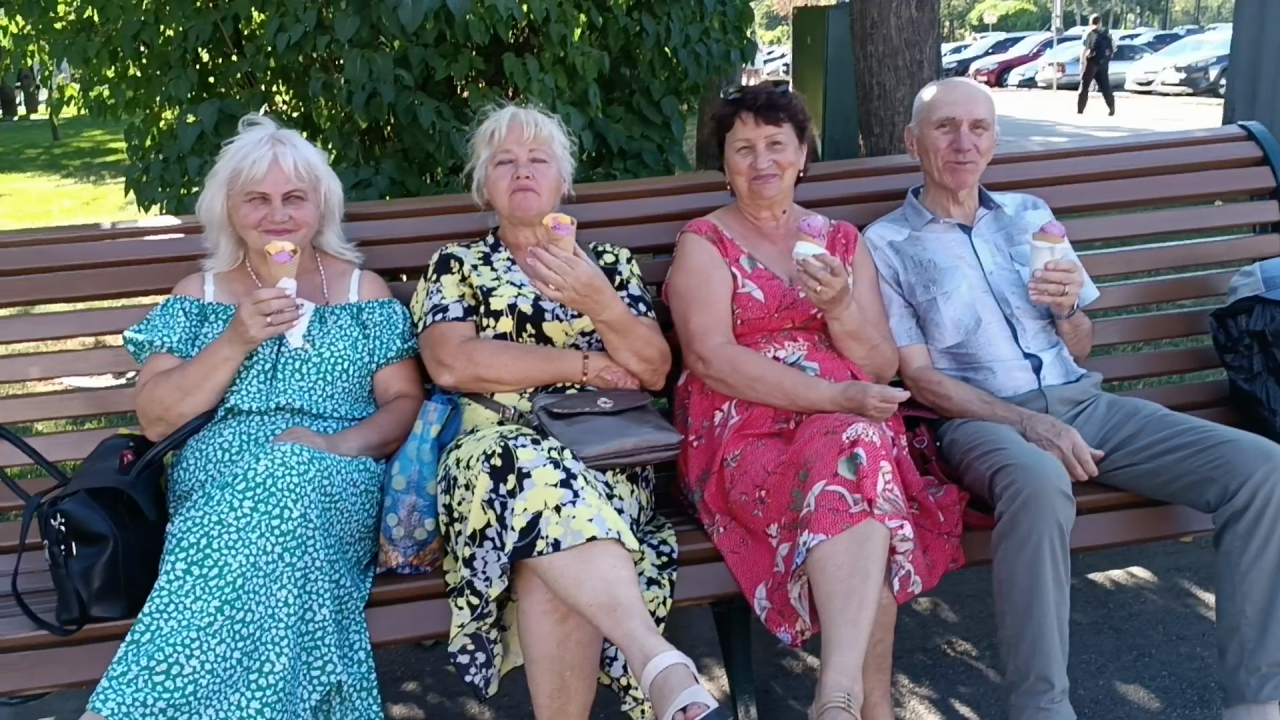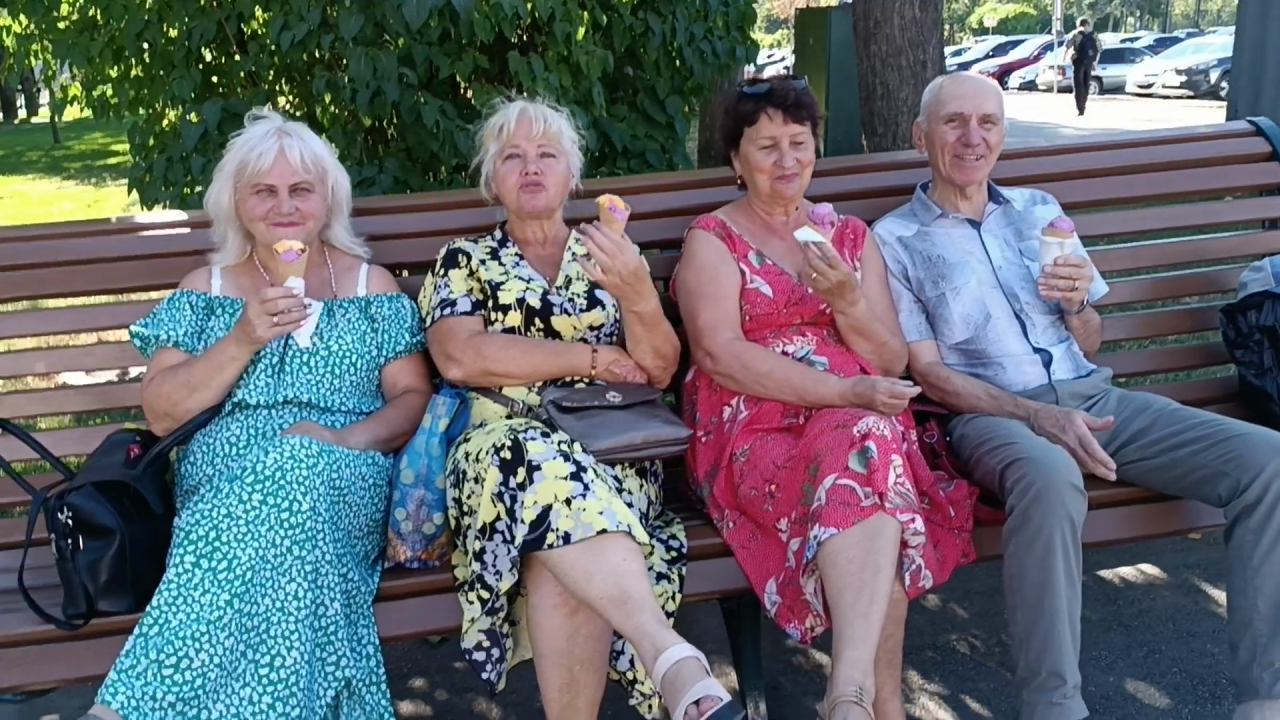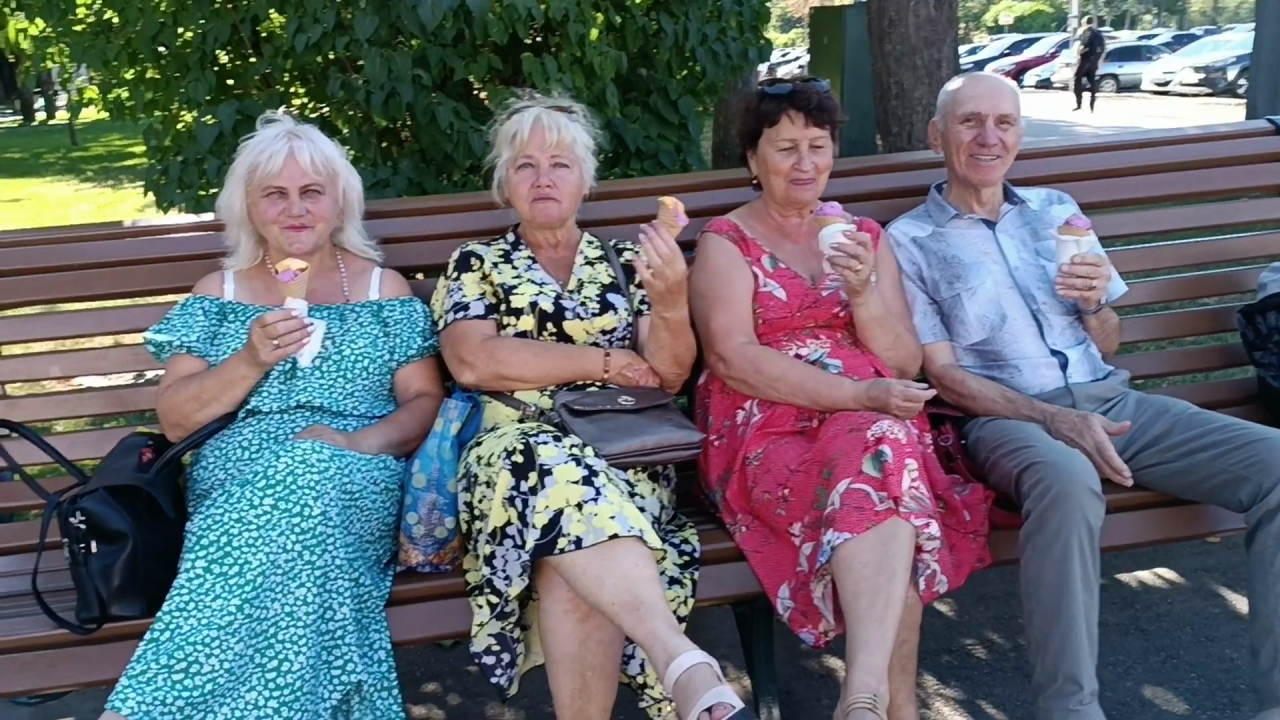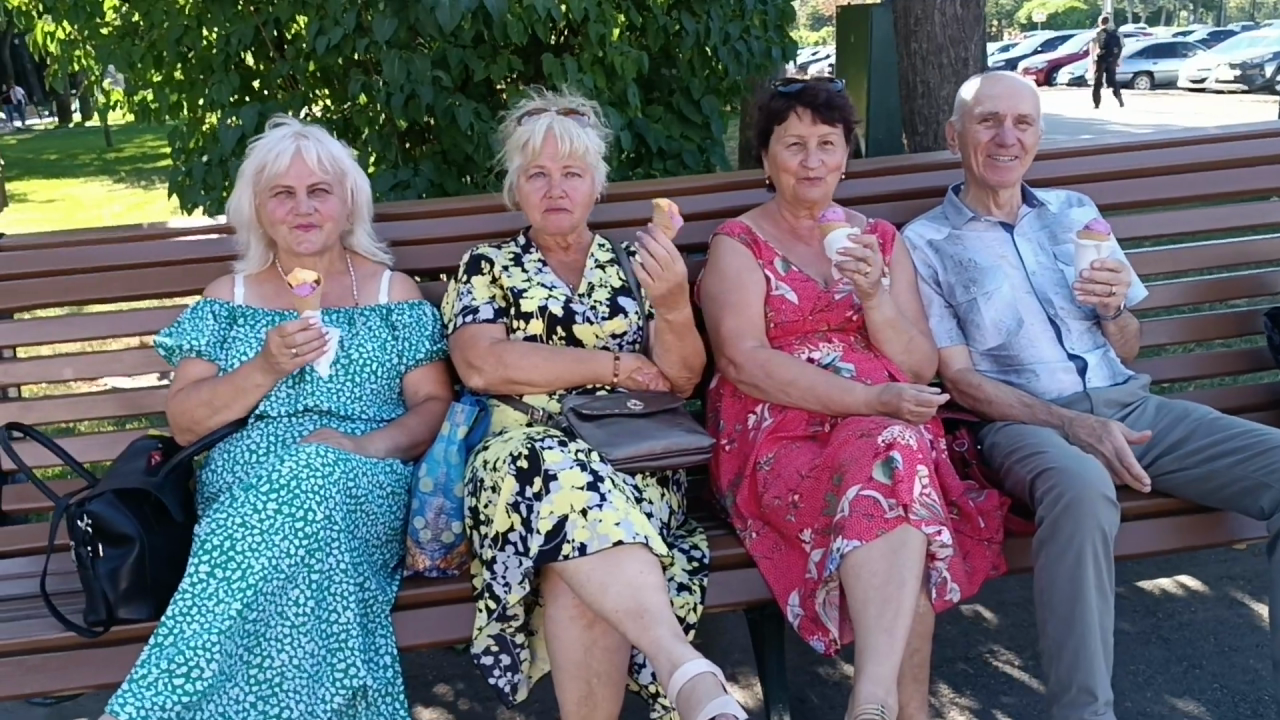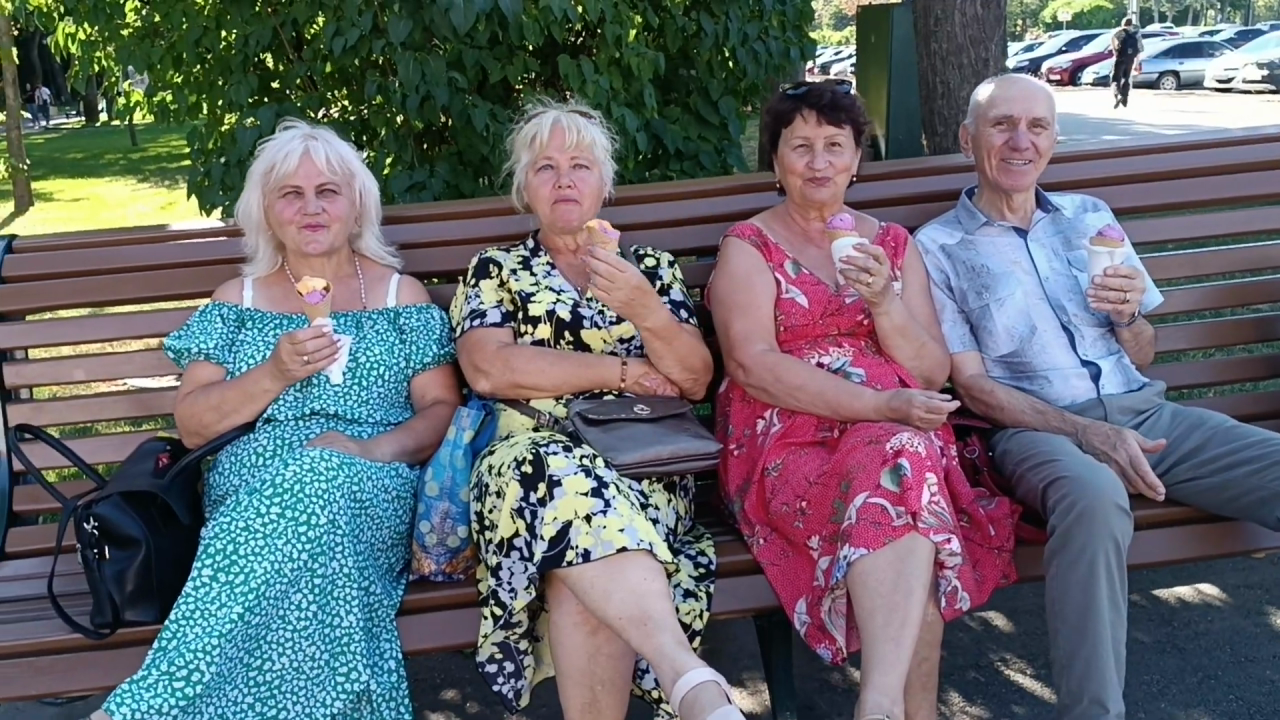
dt=0.4s
person 1, frame 1
left shoulder: (1029, 214)
right shoulder: (887, 244)
right elbow: (921, 376)
left wrist: (1067, 309)
right wrist: (1029, 424)
left hip: (1084, 402)
right hip: (981, 418)
right knee: (1039, 485)
person 1, frame 2
left shoulder: (1039, 209)
right shoulder: (895, 239)
right elbow: (930, 373)
left wrist: (1078, 304)
right wrist: (1039, 416)
left hip: (1090, 397)
right hip: (990, 414)
right knee: (1050, 478)
person 1, frame 3
left shoulder: (1056, 209)
right shoulder: (909, 241)
right elbow: (944, 374)
left wrist: (1095, 305)
right wrist: (1055, 418)
left hip: (1110, 399)
right hip: (1006, 416)
right knee: (1067, 481)
person 1, frame 4
left shoulder: (1075, 211)
right shoulder: (925, 243)
right elbow: (959, 378)
left wrist: (1113, 310)
right wrist: (1072, 424)
left hip: (1130, 404)
right hip: (1023, 421)
right knee: (1080, 488)
person 1, frame 5
left shoulder: (1091, 216)
right shoulder: (938, 247)
right elbow: (972, 385)
left wrist: (1127, 317)
right wrist: (1086, 432)
left hip: (1145, 412)
right hip: (1036, 427)
right knee: (1095, 497)
person 2, frame 1
left shoulder: (843, 239)
right shoulder: (704, 242)
left elbow: (882, 366)
right elbow: (712, 359)
left wrist: (839, 307)
right wrist: (836, 395)
left hip: (849, 420)
right hip: (746, 429)
left knee: (854, 453)
right knee: (855, 468)
person 2, frame 2
left shoulder: (852, 233)
right shoulder: (712, 238)
left elbow: (890, 362)
right elbow: (720, 356)
left wrist: (845, 298)
right wrist: (844, 391)
left hip: (858, 415)
right hip: (753, 425)
left knee: (865, 450)
right knee: (866, 455)
person 2, frame 3
left shoulder: (865, 235)
right shoulder: (725, 242)
left elbow: (905, 364)
right elbow: (733, 360)
left wrist: (863, 293)
right wrist: (858, 395)
left hip: (870, 418)
right hip: (767, 429)
left knee: (879, 451)
right knee: (880, 455)
person 2, frame 4
left shoulder: (881, 237)
right shoulder: (738, 244)
left elbow: (920, 367)
right elbow: (745, 364)
left wrist: (874, 295)
right wrist: (871, 400)
left hip: (885, 424)
right hip: (780, 433)
left knee: (892, 454)
right knee: (893, 469)
person 2, frame 5
left shoulder: (893, 243)
right shoulder: (747, 247)
left elbow: (932, 374)
right elbow: (754, 368)
left wrist: (882, 302)
right wrist: (881, 407)
left hip: (895, 431)
right hip: (787, 440)
left knee: (899, 463)
right knee: (901, 474)
person 3, frame 1
left shoulder: (608, 263)
right shoulder: (456, 265)
left elbow: (652, 371)
right elbow: (452, 364)
left wrist: (601, 306)
right wrist: (584, 363)
right hip: (499, 450)
right knee: (532, 476)
right ankle: (665, 671)
person 3, frame 2
left shoulder: (616, 254)
right shoulder: (464, 260)
left elbow: (659, 368)
right elbow: (459, 358)
left wrist: (636, 294)
right wrist: (591, 356)
right hip: (508, 446)
left knee: (563, 563)
right knee: (542, 468)
right ankle: (674, 663)
person 3, frame 3
left shoulder: (626, 260)
right shoulder: (475, 263)
left elbow: (670, 374)
right elbow: (473, 362)
left wrist: (670, 301)
right wrist: (605, 361)
right hip: (518, 451)
left knee: (575, 566)
right knee: (555, 474)
right ankle: (687, 669)
person 3, frame 4
left shoulder: (635, 263)
right shoulder: (486, 266)
left elbow: (682, 379)
right elbow: (481, 366)
left wrist: (673, 306)
right wrist: (615, 366)
right hip: (525, 454)
left knee: (582, 540)
right knee: (558, 478)
person 3, frame 5
left shoulder: (650, 266)
right shoulder: (494, 270)
left elbow: (694, 380)
right elbow: (489, 370)
left wrist: (645, 312)
right wrist: (622, 371)
right hip: (533, 458)
left knee: (584, 549)
right knee: (564, 483)
person 4, frame 1
left shoulder: (363, 290)
right shoulder: (197, 295)
left elbow: (405, 403)
right elbow: (155, 419)
left wrist: (339, 445)
right wrist: (237, 341)
left hip: (333, 482)
right hip: (217, 481)
left knee: (289, 482)
right knee: (269, 513)
person 4, frame 2
left shoulder: (372, 284)
right shoulder: (204, 288)
left elbow: (414, 398)
right elbow: (161, 413)
left wrist: (349, 439)
right wrist: (244, 339)
left hip: (340, 477)
right hip: (226, 475)
left knee: (295, 475)
right knee: (288, 494)
person 4, frame 3
left shoulder: (384, 289)
right shoulder: (217, 293)
left elbow: (426, 402)
right elbow: (175, 420)
left wrist: (361, 442)
right wrist: (251, 360)
left hip: (354, 480)
right hip: (238, 478)
left knee: (311, 475)
right knee: (290, 516)
person 4, frame 4
left shoulder: (394, 291)
right shoulder: (227, 297)
left elbow: (435, 406)
right elbow: (185, 423)
left wrist: (370, 446)
right wrist: (267, 367)
left hip: (362, 486)
right hip: (247, 483)
left knee: (311, 488)
right knee: (302, 500)
person 4, frame 5
left shoulder: (401, 294)
right shoulder: (236, 300)
left elbow: (442, 410)
right elbow: (192, 425)
left wrist: (374, 449)
right wrist: (277, 373)
left hip: (370, 489)
right hip: (254, 489)
left knee: (321, 483)
right knee: (309, 513)
